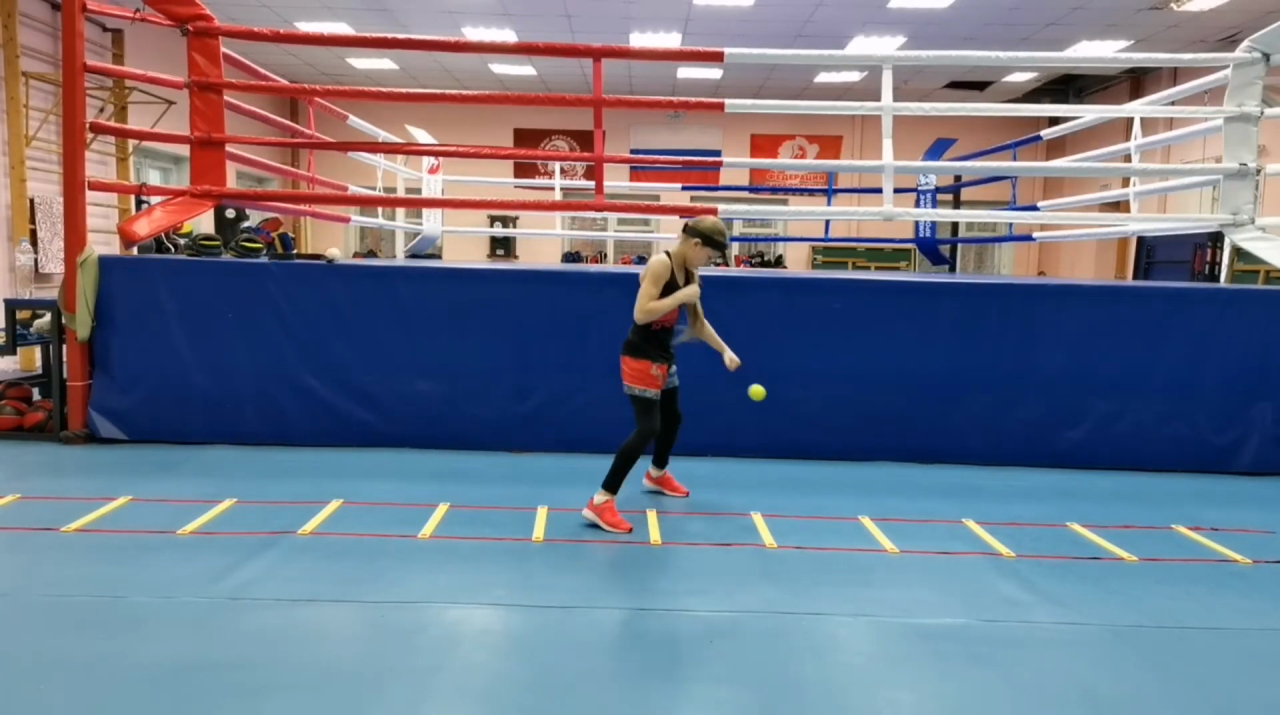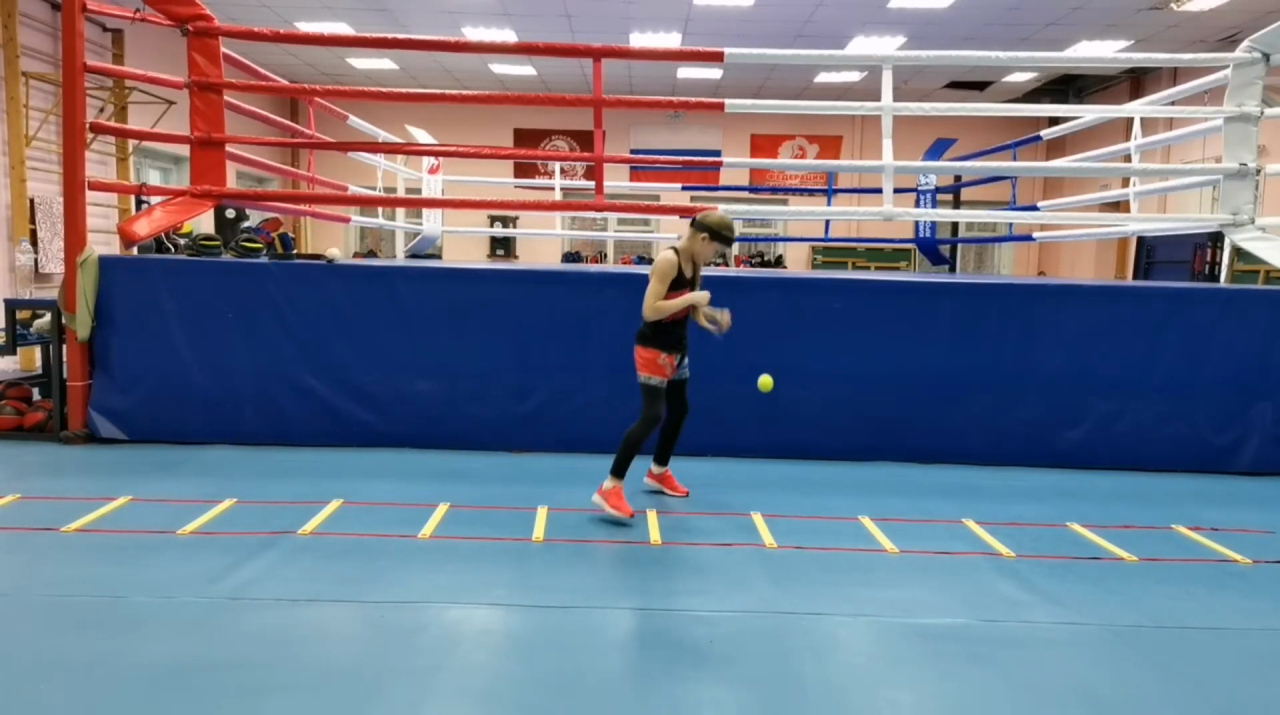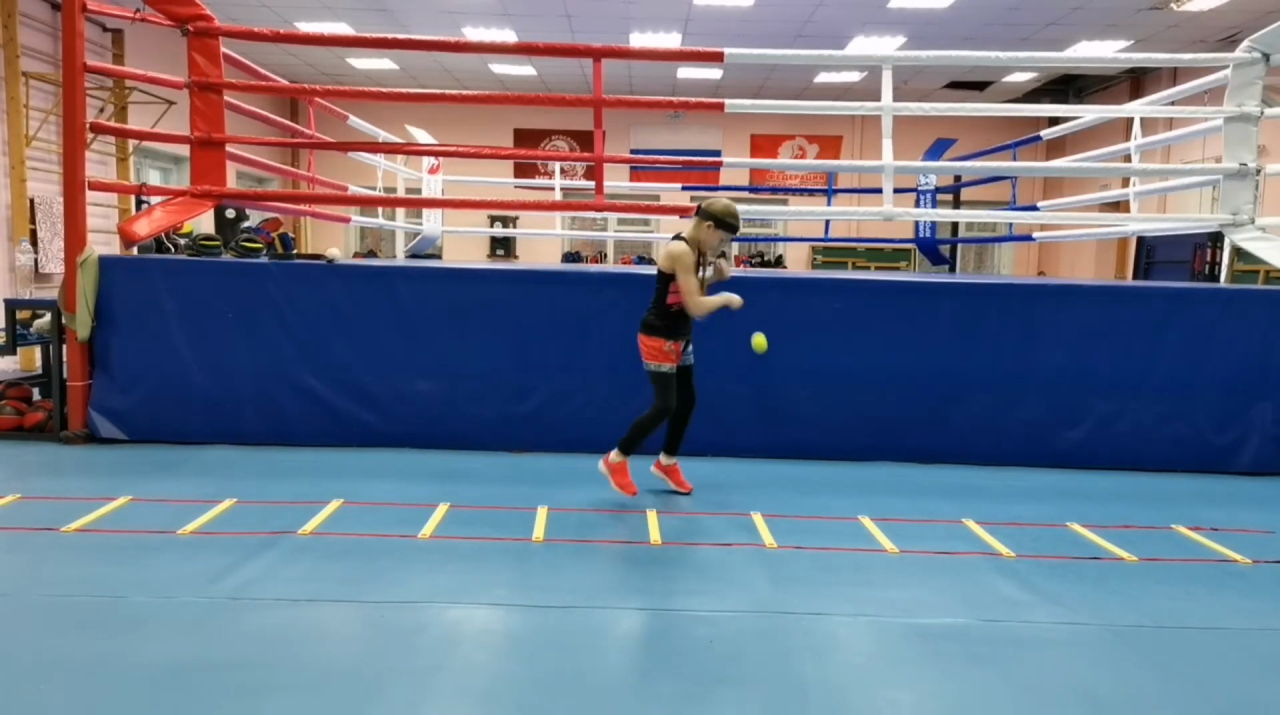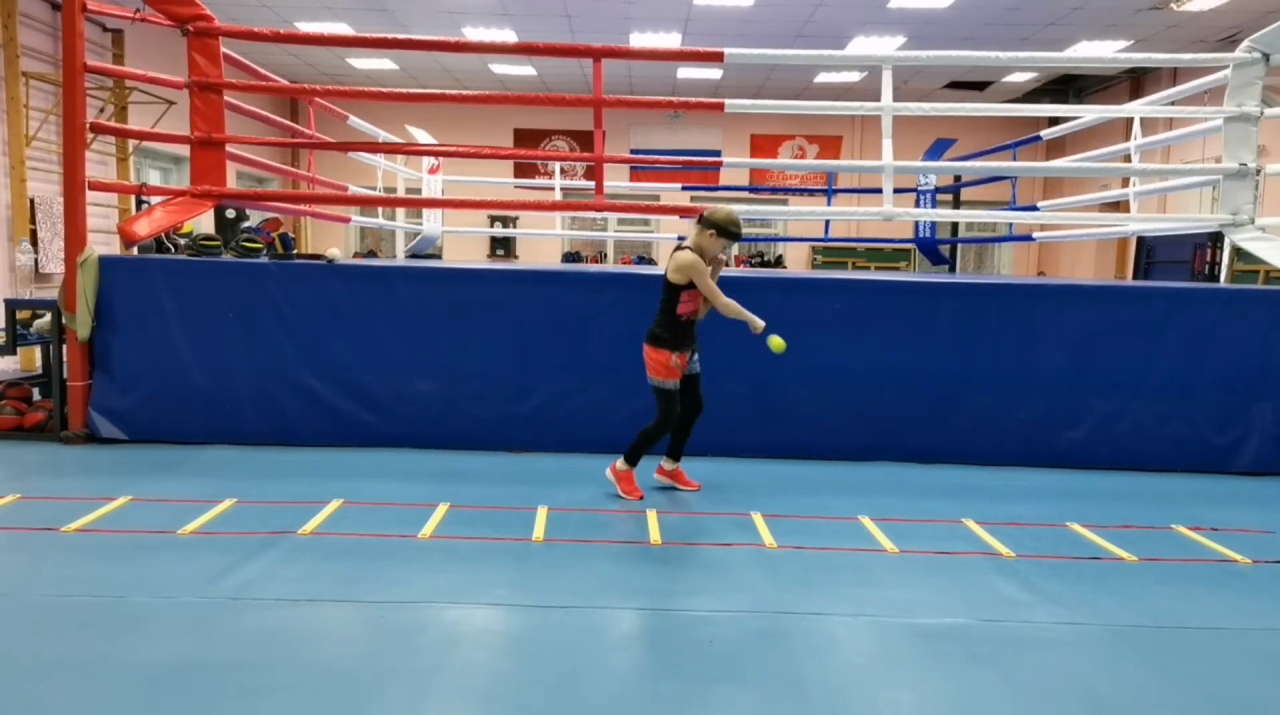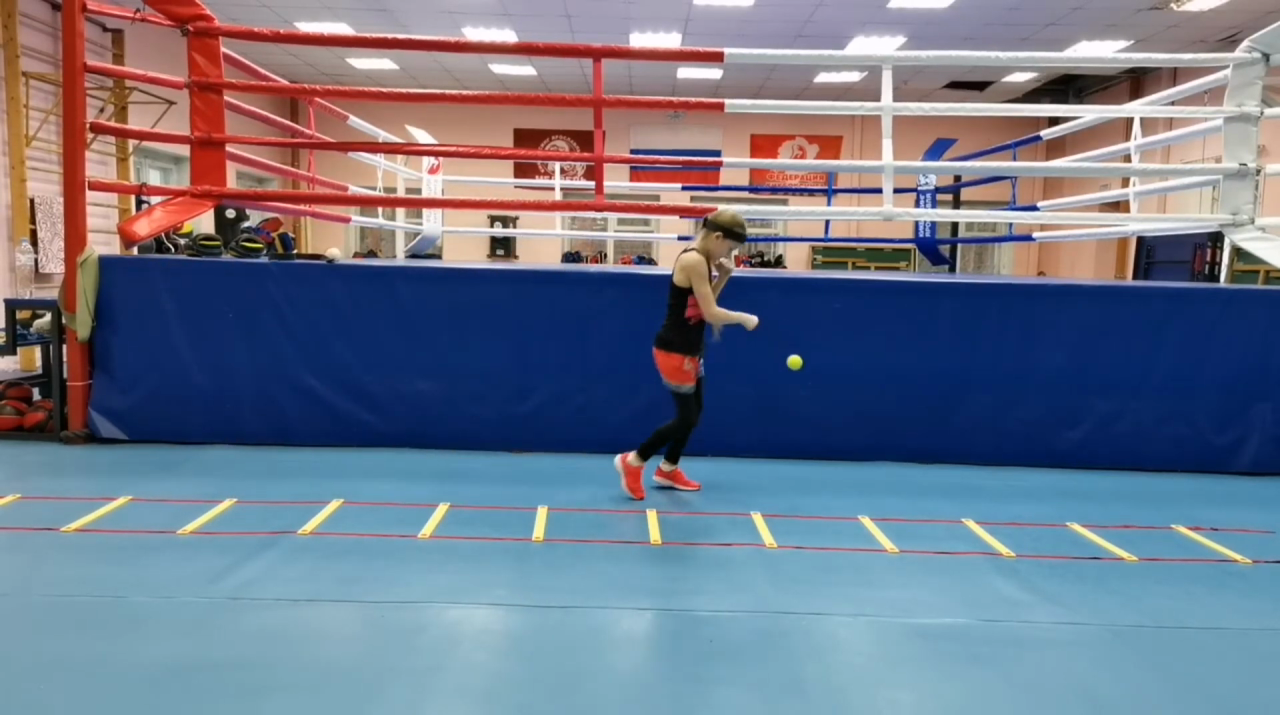
dt=0.1s
person 1, frame 1
left shoulder: (689, 275)
right shoulder: (660, 264)
left elbow: (698, 323)
right elbow: (640, 314)
left wrist: (725, 350)
right wrist: (681, 296)
left hip: (663, 358)
right hip: (640, 357)
left knee: (672, 421)
right knee: (648, 428)
left ankle: (658, 473)
right ankle: (601, 500)
person 1, frame 2
left shoulder: (693, 264)
right shoulder: (668, 259)
left elbow: (690, 313)
right elbow: (649, 312)
left wrist: (712, 319)
right wrist: (692, 298)
left hip: (676, 350)
right hip: (653, 349)
left knee: (678, 412)
right knee: (651, 416)
left ankle: (659, 469)
right ankle: (610, 487)
person 1, frame 3
left shoulder: (698, 251)
right shoulder: (679, 251)
right elbow: (697, 307)
left wrist: (714, 274)
right wrist: (725, 298)
left hip: (680, 337)
right hip: (658, 337)
left knee: (687, 400)
right knee: (665, 404)
left ankle: (667, 463)
right ankle: (616, 459)
person 1, frame 4
left shoulder: (696, 258)
right shoulder: (687, 259)
left elbow: (700, 300)
right elbow: (719, 303)
left wrist: (714, 269)
right wrist: (752, 319)
left hip: (684, 347)
right hip: (664, 348)
left knee: (693, 407)
right knee: (668, 417)
left ankle: (669, 467)
right ankle: (621, 469)
person 1, frame 5
left shoulder: (702, 260)
right shoulder: (692, 261)
left elbow: (704, 302)
right elbow: (711, 313)
left wrist: (723, 277)
right wrist: (745, 318)
left hip: (691, 350)
right hip: (675, 351)
left knee: (693, 410)
right knee: (686, 418)
left ankle: (668, 469)
right ankle: (632, 461)
